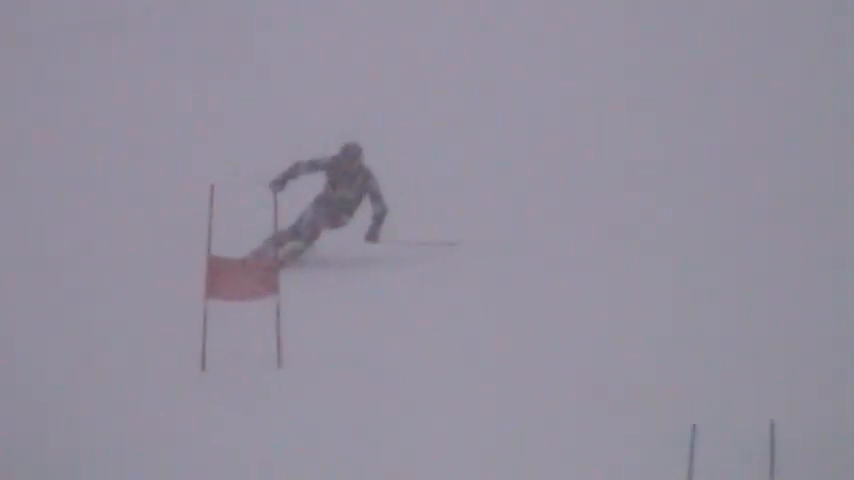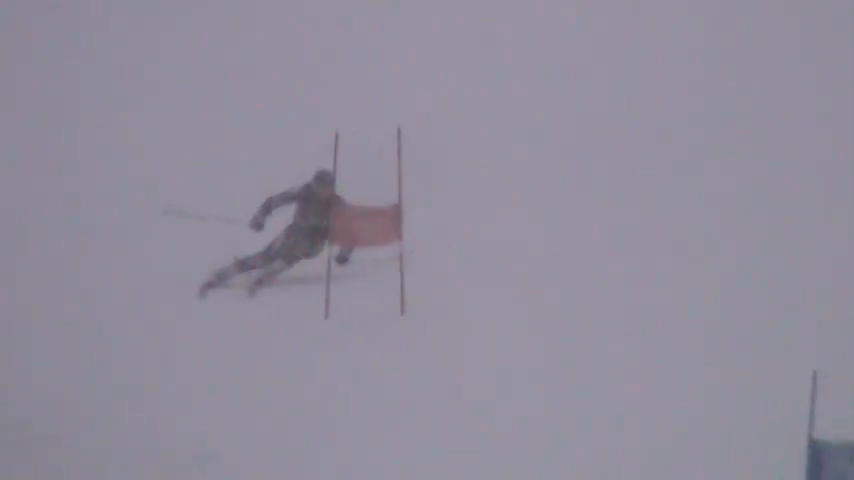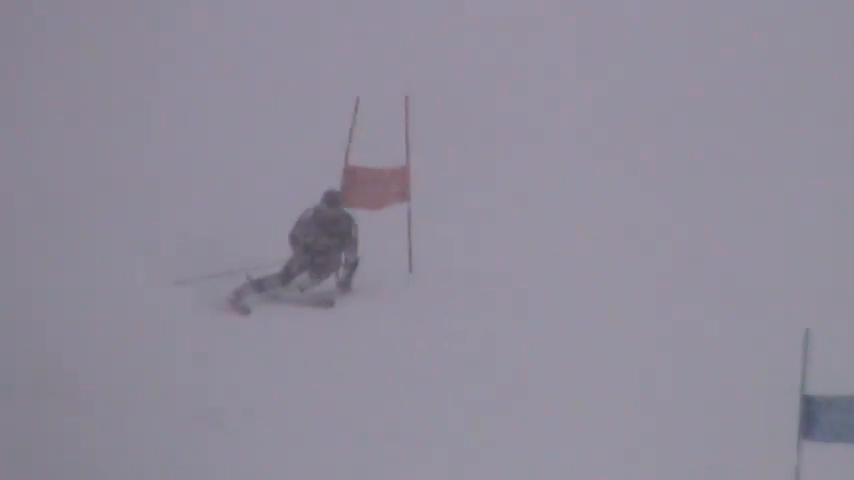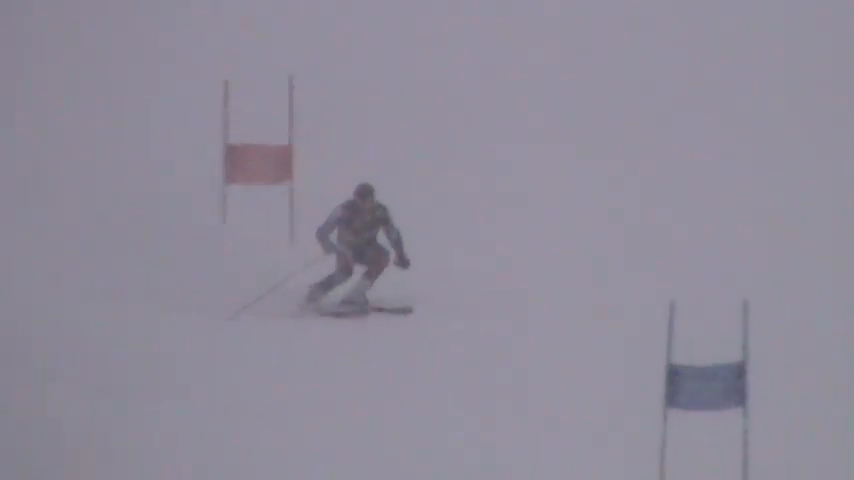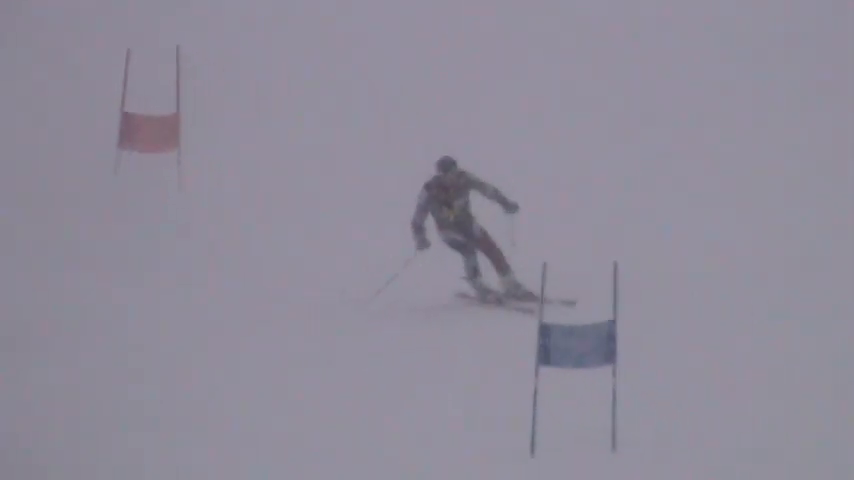
dt=0.3s
person 1, frame 1
left shoulder: (366, 178)
right shoulder: (333, 162)
left elbow: (380, 206)
right elbow: (304, 166)
left wrist: (375, 229)
right wrist: (283, 178)
left hip: (340, 215)
right hip: (320, 205)
left knee: (317, 226)
right knee: (293, 232)
person 1, frame 2
left shoulder: (339, 205)
right shoulder: (305, 191)
right elbow: (274, 201)
left wrist: (345, 253)
right wrist: (260, 216)
left hip: (311, 245)
right hip: (292, 235)
right knee: (263, 258)
left ankle: (265, 277)
right ankle: (216, 279)
person 1, frame 3
left shoulder: (348, 223)
right shoulder: (313, 213)
left elbow: (352, 254)
right elbow: (295, 236)
left wrist: (347, 278)
right wrist: (300, 255)
left hip: (325, 260)
right hip: (306, 255)
left knee: (333, 261)
right knee: (283, 278)
left ankle: (306, 288)
right ankle: (241, 292)
person 1, frame 4
left shoulder: (380, 210)
right shoulder: (344, 210)
left elbow: (392, 233)
right elbow: (322, 233)
left wrist: (401, 254)
right wrist: (328, 246)
left hip: (367, 248)
right hip: (345, 249)
left knee: (384, 257)
right knee: (344, 273)
left ankle: (355, 296)
right ankle: (315, 292)
person 1, frame 5
left shoulder: (463, 178)
right shoulder: (429, 190)
left elbow: (486, 188)
right elbow: (418, 218)
left wrist: (505, 202)
right wrist: (420, 238)
left hip: (467, 223)
right hip: (449, 231)
left knee: (494, 251)
right knee: (469, 252)
left ankle: (512, 287)
right ankle: (481, 289)
